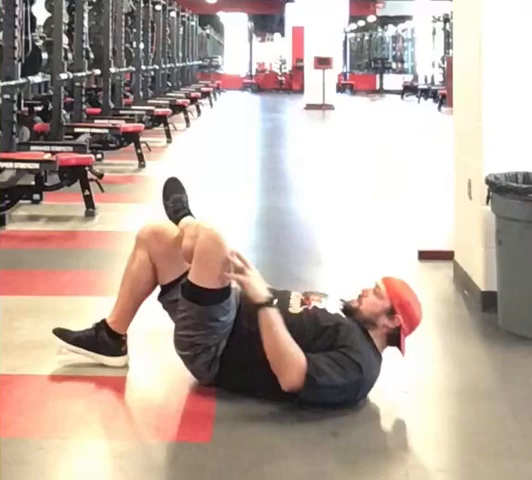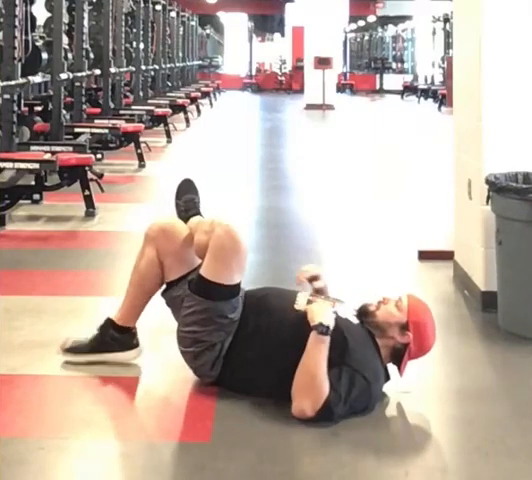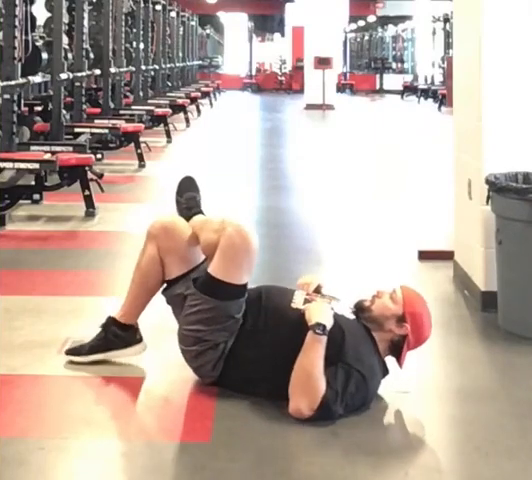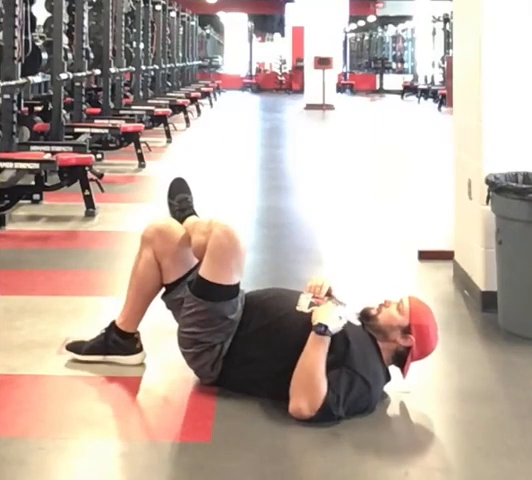
dt=0.4s
person 1, frame 1
left shoulder: (357, 366)
right shoulder: (347, 328)
left elbow: (290, 378)
left wrist: (264, 301)
right wrist: (254, 279)
left hip: (212, 351)
right hip: (231, 322)
left knee: (210, 239)
right knee: (153, 237)
left ankle: (184, 222)
right ankle: (110, 338)
person 1, frame 2
left shoulder: (365, 374)
right shoulder: (358, 333)
left elbow: (306, 407)
left wrist: (322, 328)
right wrist: (318, 294)
left hip: (215, 348)
right hip: (236, 319)
left knee: (224, 235)
right knee: (162, 233)
left ankle: (193, 222)
right ankle: (119, 334)
person 1, frame 3
left shoulder: (362, 370)
right shoulder: (356, 331)
left elbow: (302, 406)
left wrist: (319, 328)
right wrist: (312, 295)
left hip: (213, 348)
right hip: (236, 320)
left knee: (235, 235)
right knee: (163, 231)
left ankle: (195, 220)
right ankle: (121, 331)
person 1, frame 4
left shoulder: (365, 377)
right shoulder: (360, 333)
left elbow: (302, 406)
left wrist: (322, 330)
right wrist: (321, 297)
left hip: (215, 350)
right hip: (236, 322)
left knee: (222, 236)
right knee: (157, 235)
left ankle: (189, 221)
right ankle: (122, 339)
